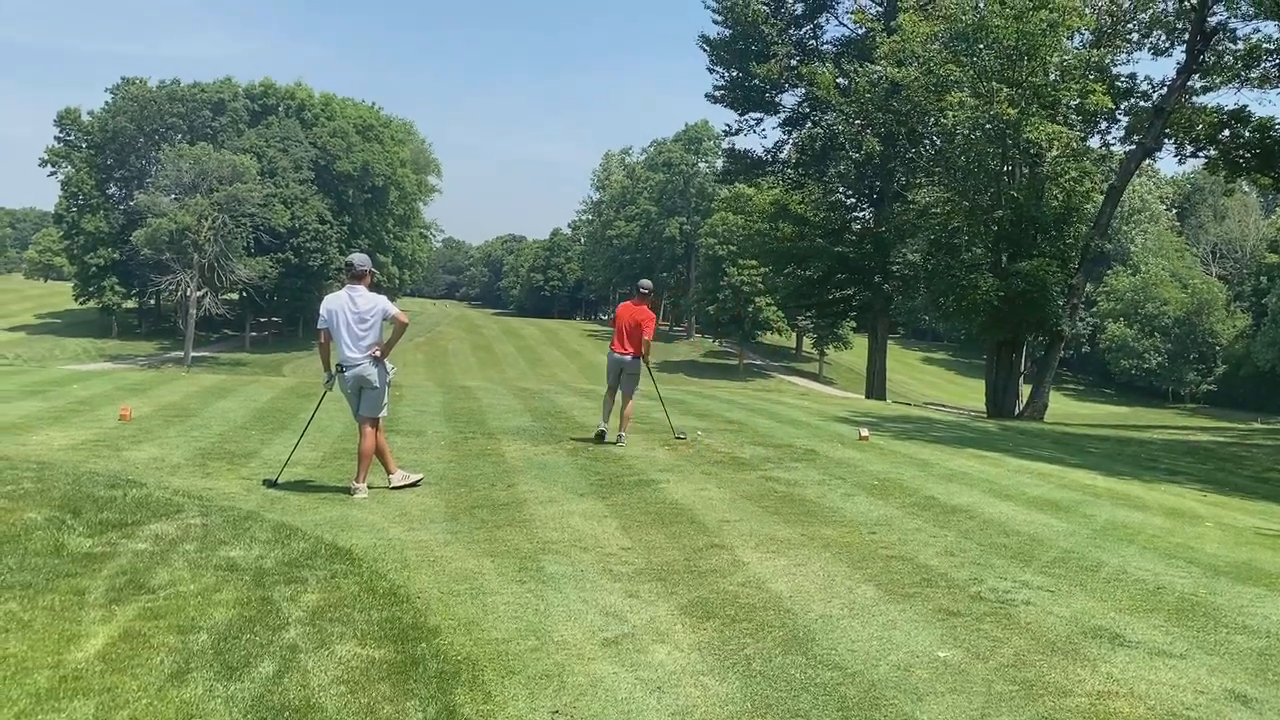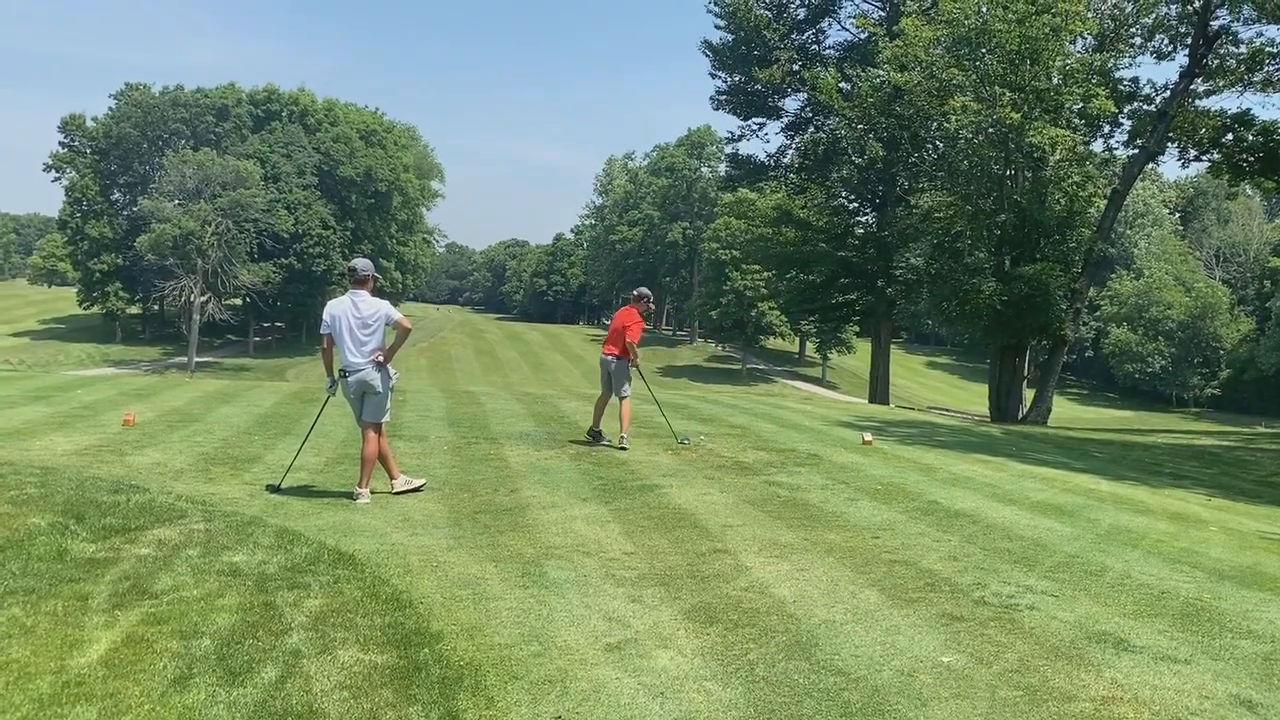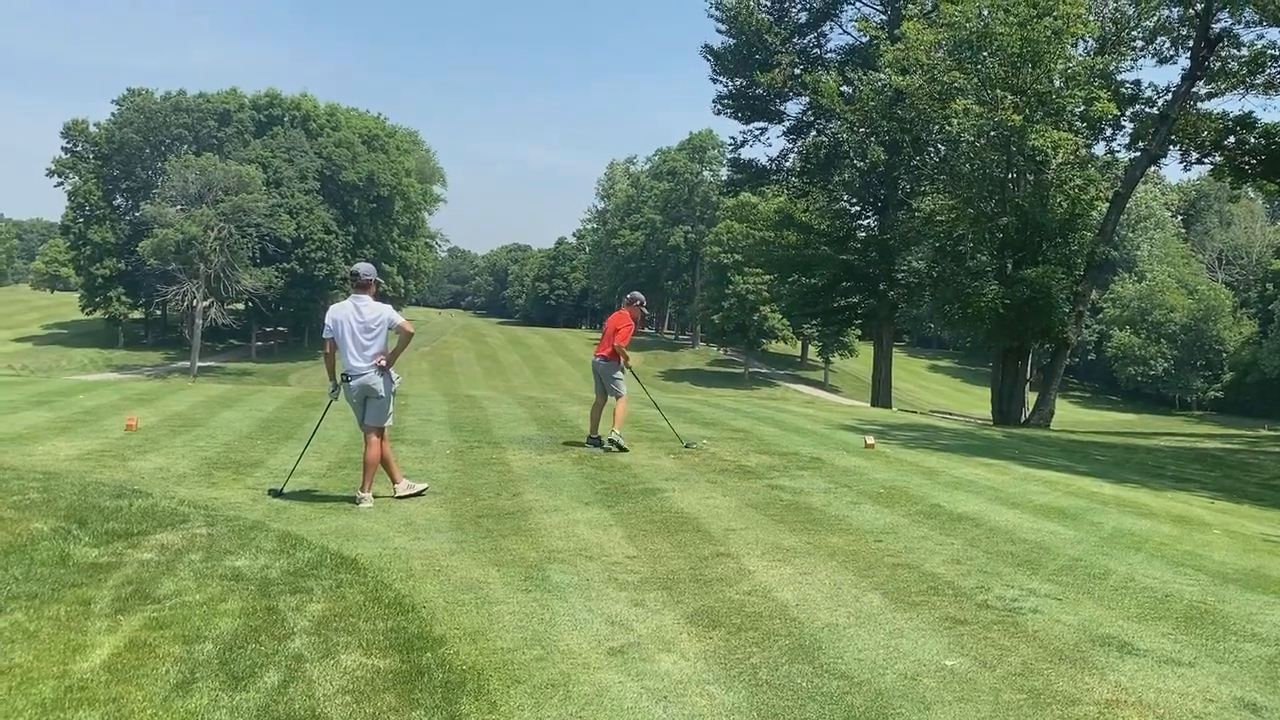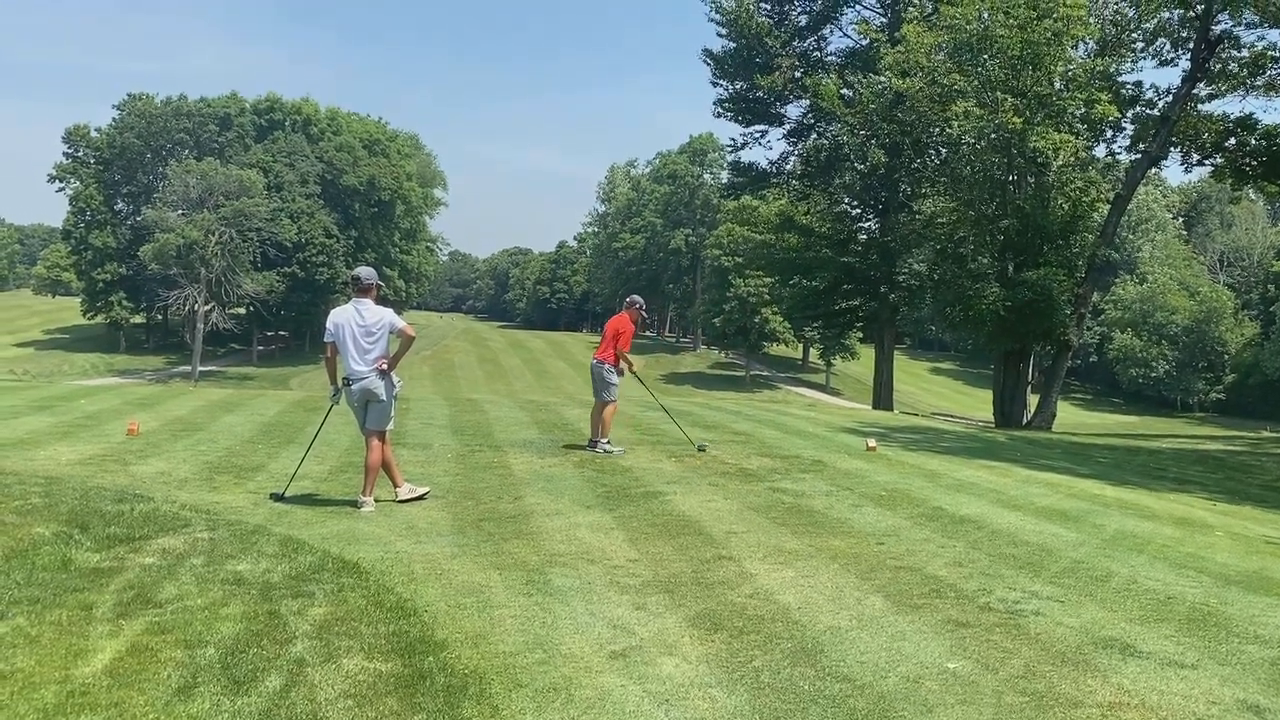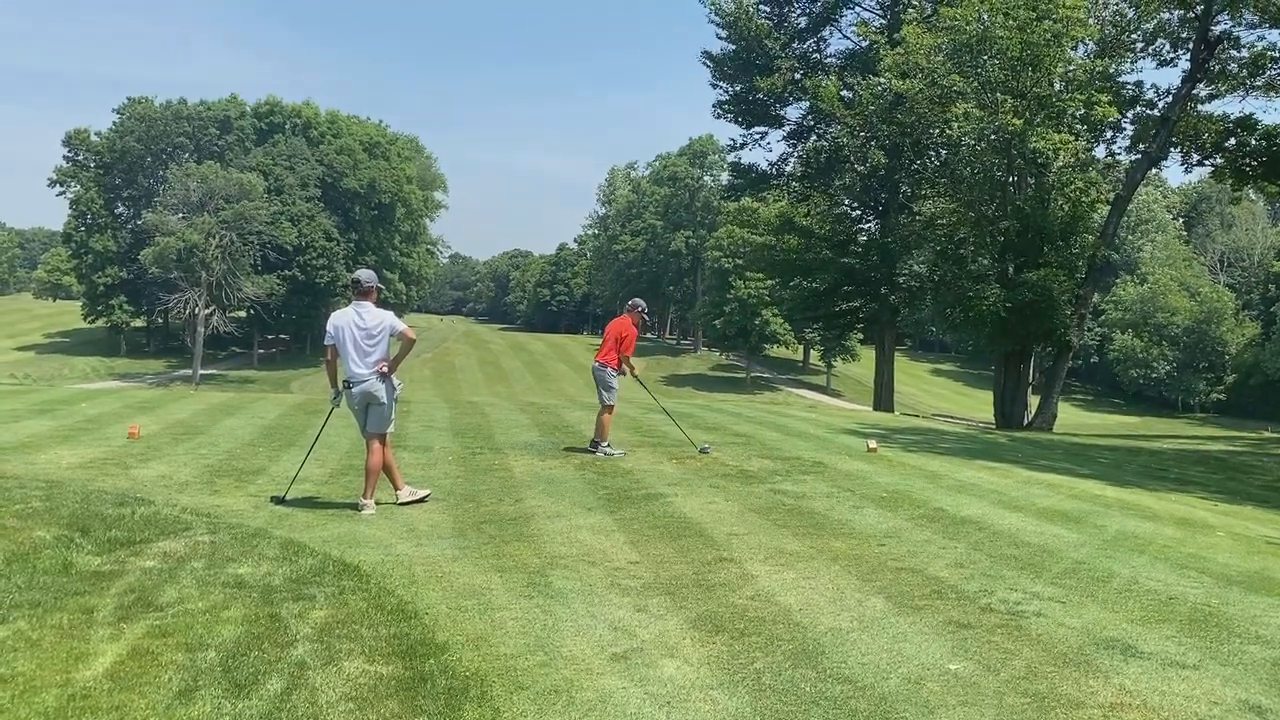
dt=0.3s
person 1, frame 1
left shoulder: (329, 301)
right shoulder: (376, 300)
left elbow: (323, 341)
right elbow: (403, 321)
left wrist: (327, 372)
right wrist: (386, 349)
left hip: (346, 372)
right hip: (372, 368)
left knee: (374, 425)
right knee: (369, 426)
left ankle: (394, 474)
right ankle: (359, 484)
person 1, frame 2
left shoulder: (332, 307)
right shoulder: (379, 306)
left elbow: (326, 346)
right elbow: (406, 326)
left wrist: (330, 377)
right wrist: (390, 354)
left hip: (349, 377)
right hip: (375, 372)
left knee: (377, 430)
right knee: (372, 431)
left ankle: (397, 479)
right ankle: (362, 489)
person 1, frame 3
left shoulder: (335, 311)
right shoulder: (382, 310)
left elbow: (328, 351)
right elbow: (408, 330)
left wrist: (333, 381)
right wrist: (392, 358)
left hip: (351, 381)
right hip: (378, 377)
left knee: (379, 434)
right knee: (374, 436)
left ankle: (399, 483)
right ankle: (365, 493)
person 1, frame 4
left shoulder: (336, 315)
right shoulder: (383, 314)
left elbow: (329, 355)
right elbow: (410, 334)
left wrist: (334, 386)
right wrist: (394, 362)
left hip: (352, 385)
right hip: (379, 381)
left knee: (380, 438)
right knee: (376, 440)
left ankle: (401, 487)
right ankle: (366, 497)
person 1, frame 5
left shoulder: (336, 318)
right shoulder: (384, 317)
left elbow: (330, 358)
right elbow: (411, 337)
left wrist: (334, 389)
right wrist: (394, 364)
left hip: (353, 388)
right hip: (380, 384)
left knee: (381, 440)
right knee: (376, 442)
left ankle: (402, 490)
right ankle: (367, 500)
person 2, frame 1
left shoulder: (621, 307)
right shoulder: (649, 315)
right elbow: (647, 339)
right wrist: (646, 355)
left hip: (614, 355)
right hip: (632, 359)
left knee: (611, 390)
right knee: (628, 397)
left ankle: (604, 425)
right ankle: (621, 435)
person 2, frame 2
left shoulder: (620, 312)
right shoulder: (637, 319)
right elbow: (629, 341)
right wrist: (636, 357)
left hip: (605, 356)
right hip: (619, 360)
left knee: (605, 394)
right knee: (624, 399)
left ankle: (594, 430)
right ankle: (623, 437)
person 2, frame 3
left shoulder: (615, 316)
right shoulder: (628, 322)
right elbow: (618, 345)
left wrist: (619, 360)
right wrist: (627, 359)
left hip: (598, 359)
right hip: (609, 363)
left knee: (600, 399)
right knee: (622, 397)
left ankle: (593, 437)
right ankle: (616, 433)
person 2, frame 4
left shoulder: (615, 319)
right shoulder: (628, 326)
right elbow: (620, 351)
left wrist: (618, 365)
right wrist: (630, 365)
left hip: (597, 362)
right hip: (606, 366)
left knee: (600, 403)
right knee: (611, 403)
left ankle: (594, 440)
right ankle: (603, 443)
person 2, frame 5
left shoulder: (615, 322)
right shoulder: (631, 330)
right elbow: (624, 355)
left wrist: (619, 367)
right wrist: (633, 369)
left hip: (598, 365)
right hip: (608, 369)
left knee: (605, 406)
right knee: (608, 407)
left ankle: (596, 441)
right ankle: (604, 446)
